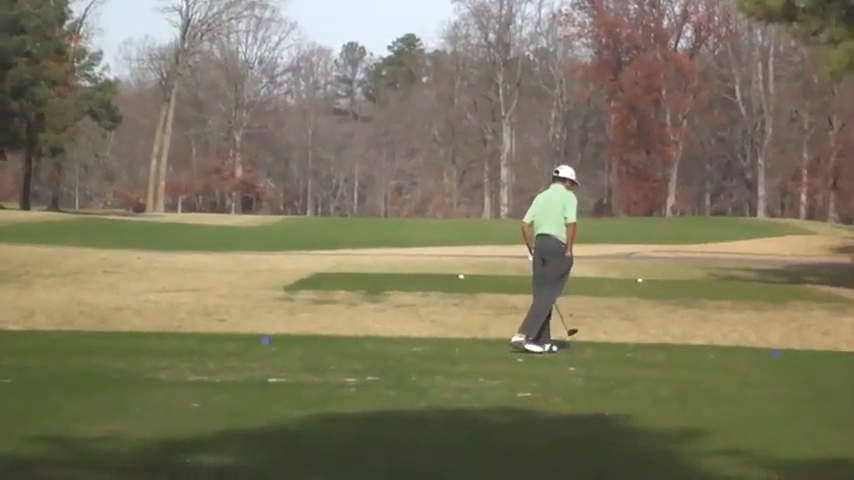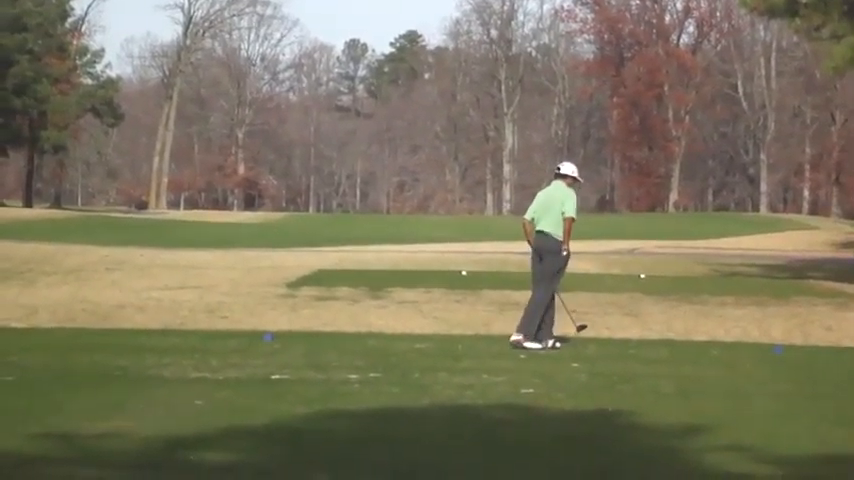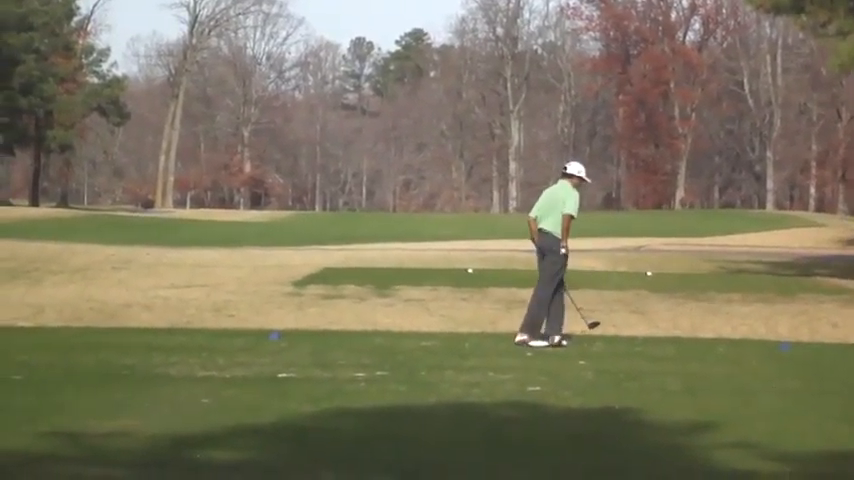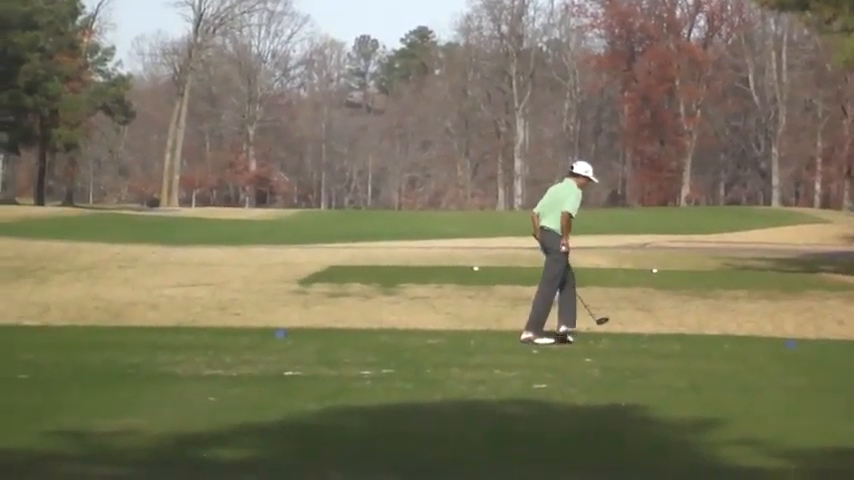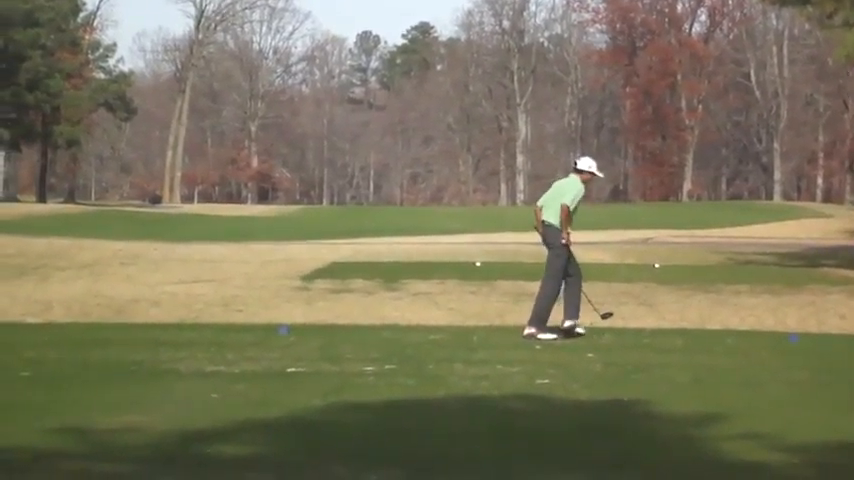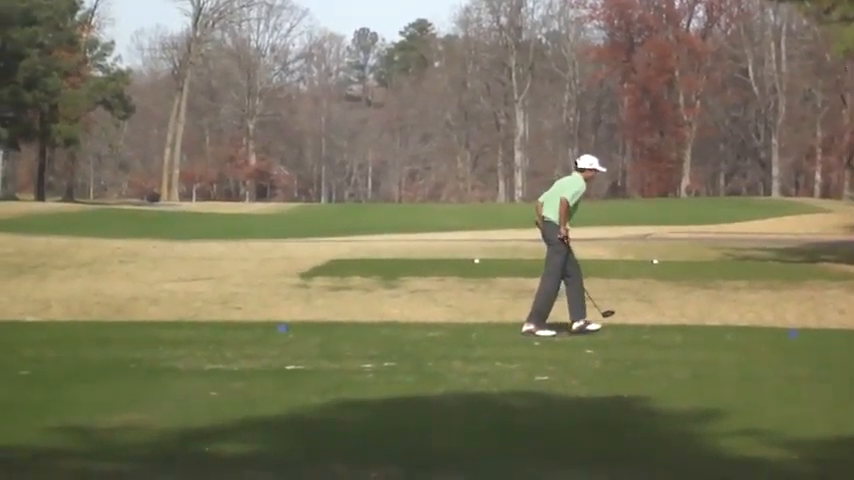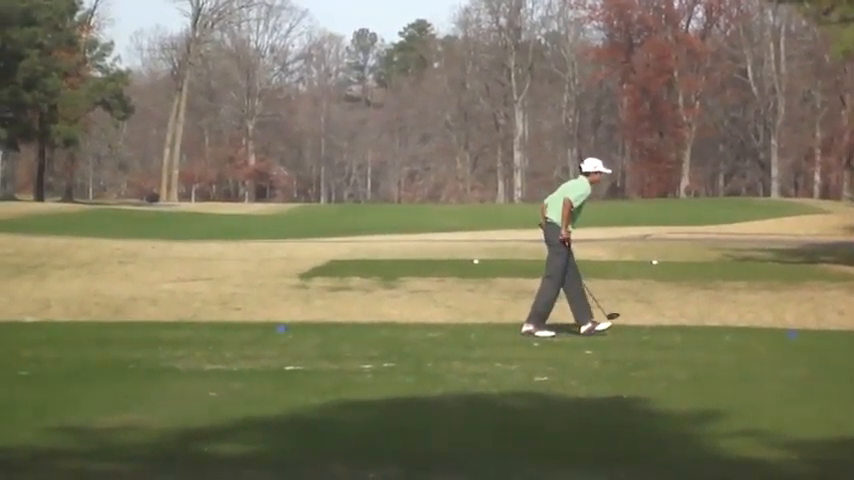
dt=0.1s
person 1, frame 1
left shoulder: (540, 197)
right shoulder: (568, 196)
left elbow: (526, 224)
right elbow: (571, 223)
left wrist: (531, 249)
right wrist: (569, 248)
left hip: (540, 244)
right hip: (557, 247)
left knee: (542, 293)
right knee: (548, 293)
left ankle: (542, 340)
right ankle: (523, 335)
person 1, frame 2
left shoulder: (542, 193)
right shoulder: (568, 193)
left elbow: (527, 221)
right elbow: (568, 218)
right wrist: (566, 244)
left hip: (539, 241)
right hip: (554, 244)
left knee: (541, 289)
right knee: (544, 290)
left ankle: (544, 337)
right ankle: (521, 333)
person 1, frame 3
left shoulder: (549, 191)
right shoulder: (572, 193)
left elbow: (531, 218)
right elbow: (567, 216)
right wrist: (565, 240)
left hip: (542, 239)
right hip: (555, 242)
left knee: (556, 287)
right knee: (545, 288)
left ankle: (554, 334)
right ankle: (526, 333)
person 1, frame 4
left shoulder: (554, 188)
right shoulder: (574, 191)
left elbow: (535, 213)
right elbow: (566, 214)
right wrist: (565, 238)
left hip: (545, 236)
right hip: (556, 239)
left knee: (567, 281)
right knee: (548, 286)
left ankle: (565, 324)
right ankle: (531, 331)
person 1, frame 5
left shoulder: (560, 183)
right shoulder: (577, 186)
left elbow: (538, 206)
right elbow: (564, 206)
left wrist: (542, 230)
right wrist: (564, 231)
left hip: (548, 230)
right hip: (557, 234)
left knee: (573, 274)
right knee: (552, 281)
left ankle: (571, 319)
right ankle: (534, 327)
person 1, frame 6
left shoulder: (564, 180)
right shoulder: (579, 183)
left elbow: (540, 202)
right elbow: (564, 200)
left wrist: (542, 226)
right wrist: (562, 227)
left hip: (548, 227)
right hip: (556, 230)
left knee: (573, 273)
right knee: (551, 278)
left ankle: (578, 320)
right ankle: (533, 323)
person 1, frame 7
left shoulder: (573, 183)
right shoulder: (584, 187)
left elbow: (545, 204)
right elbow: (567, 201)
left wrist: (546, 226)
right wrist: (565, 229)
left hip: (551, 228)
right hip: (558, 231)
left knee: (572, 278)
right knee: (553, 279)
left ankle: (586, 323)
right ankle: (532, 324)
